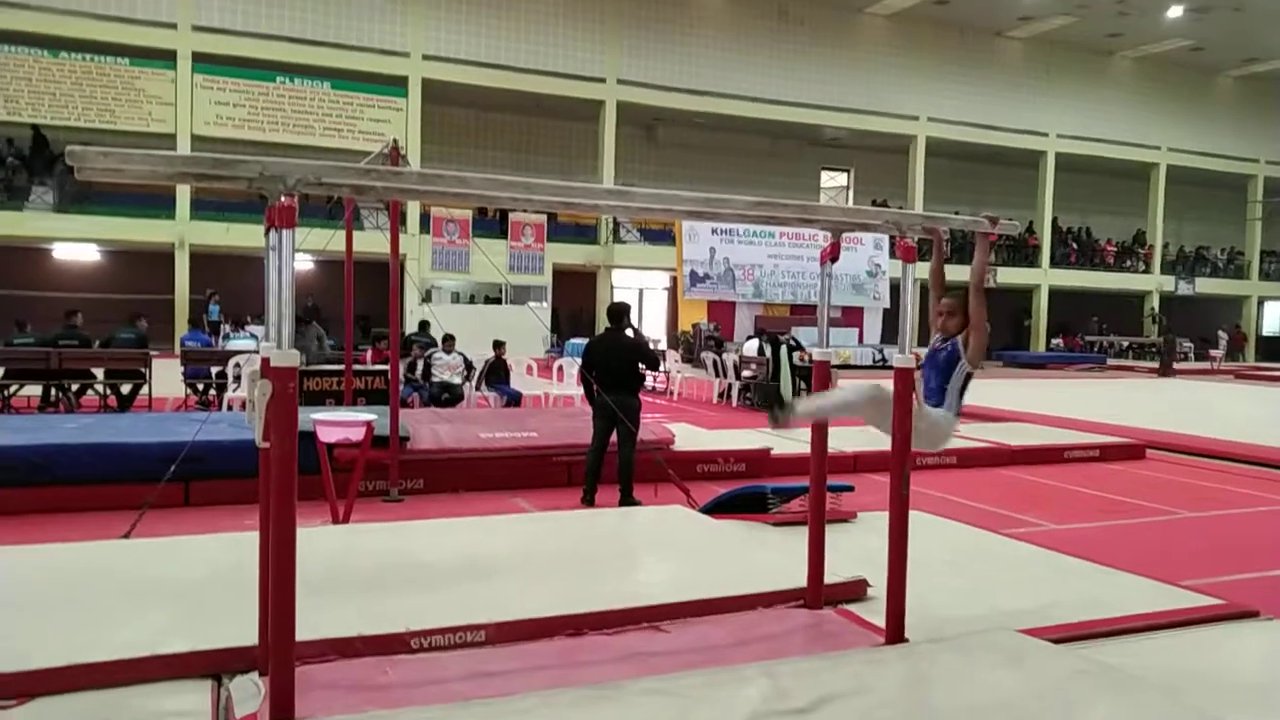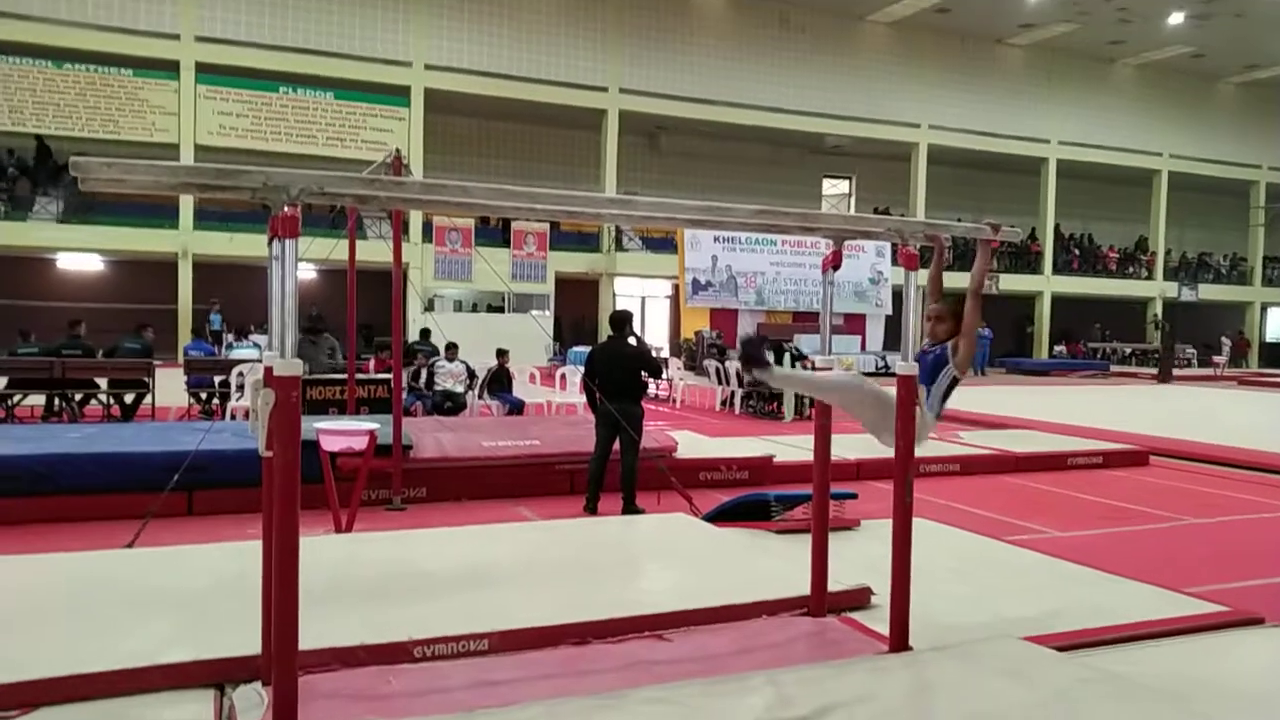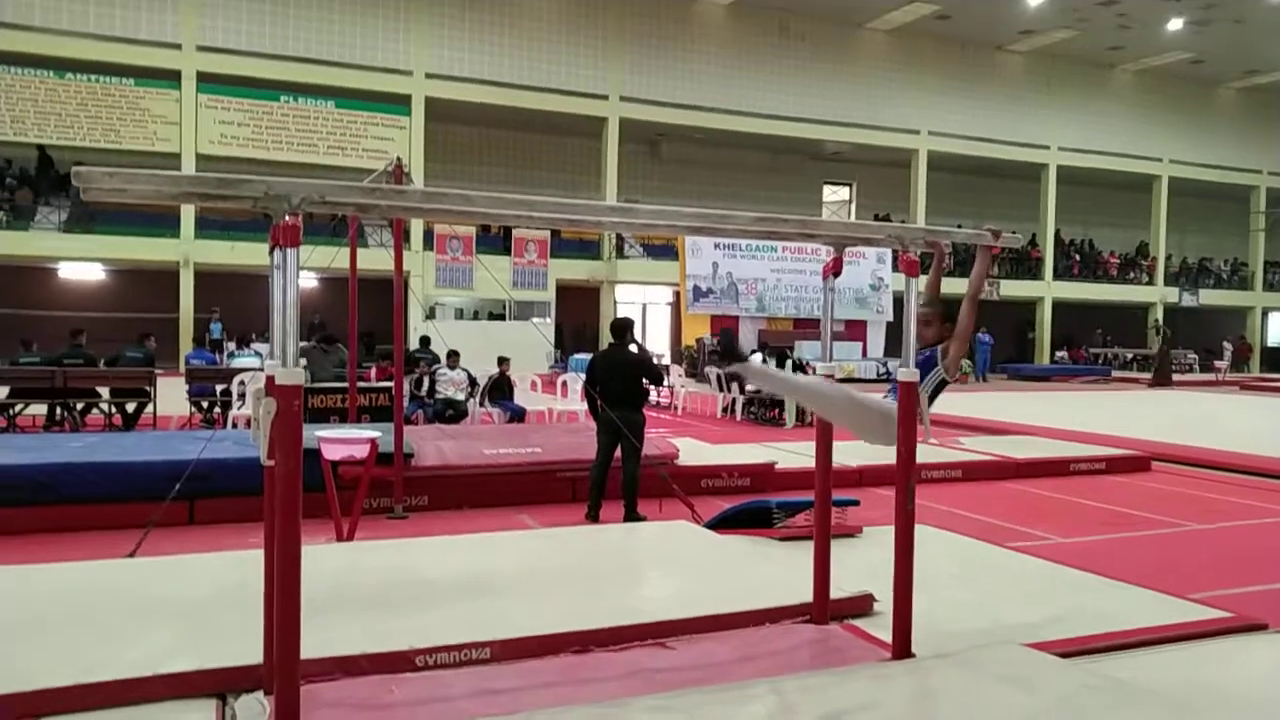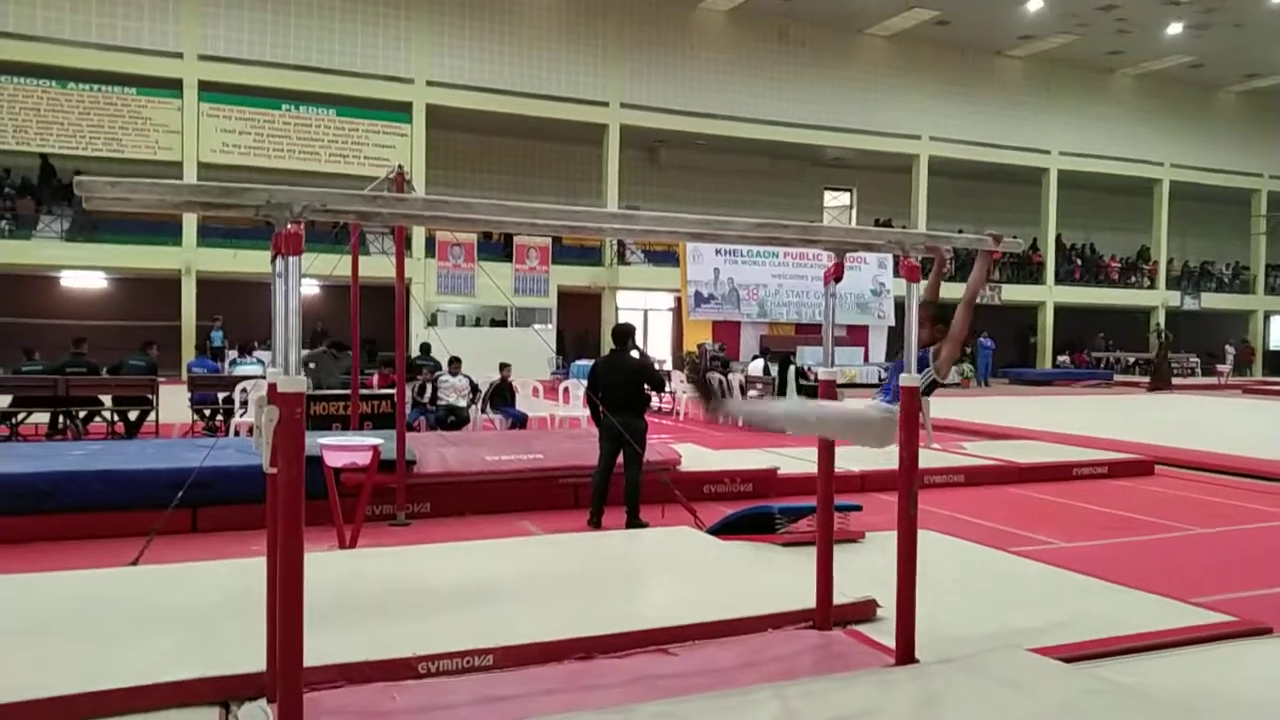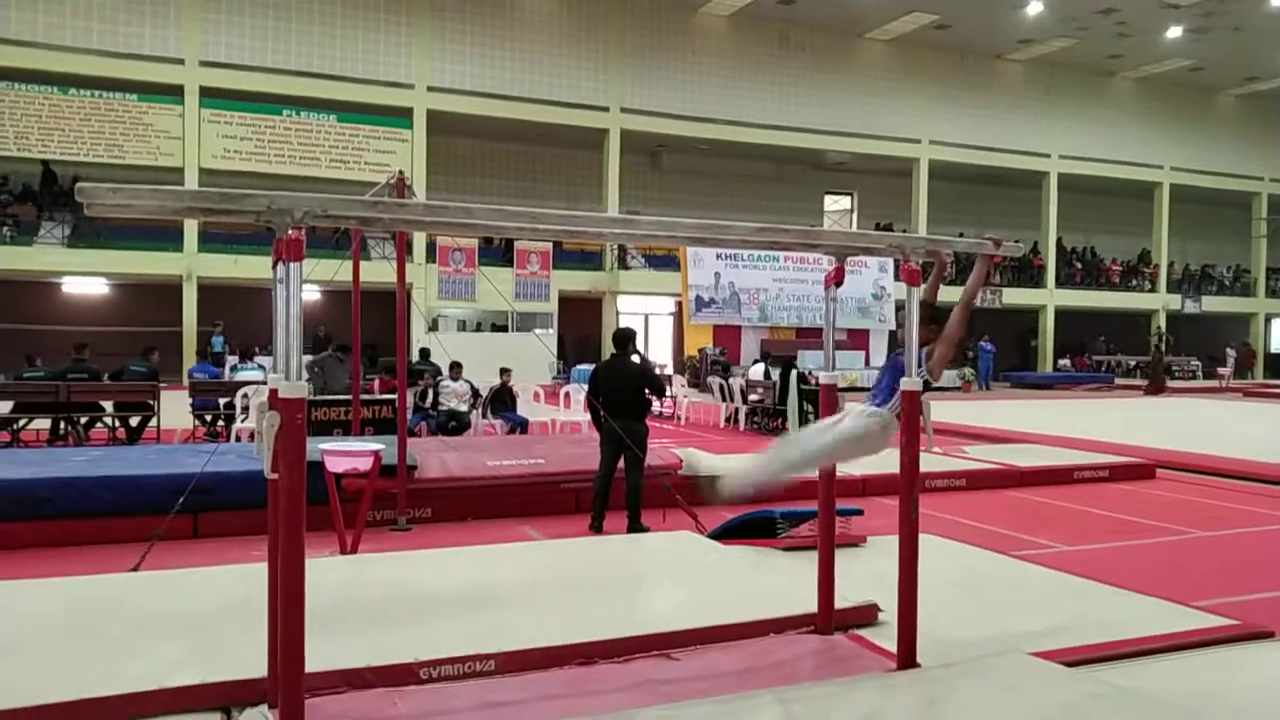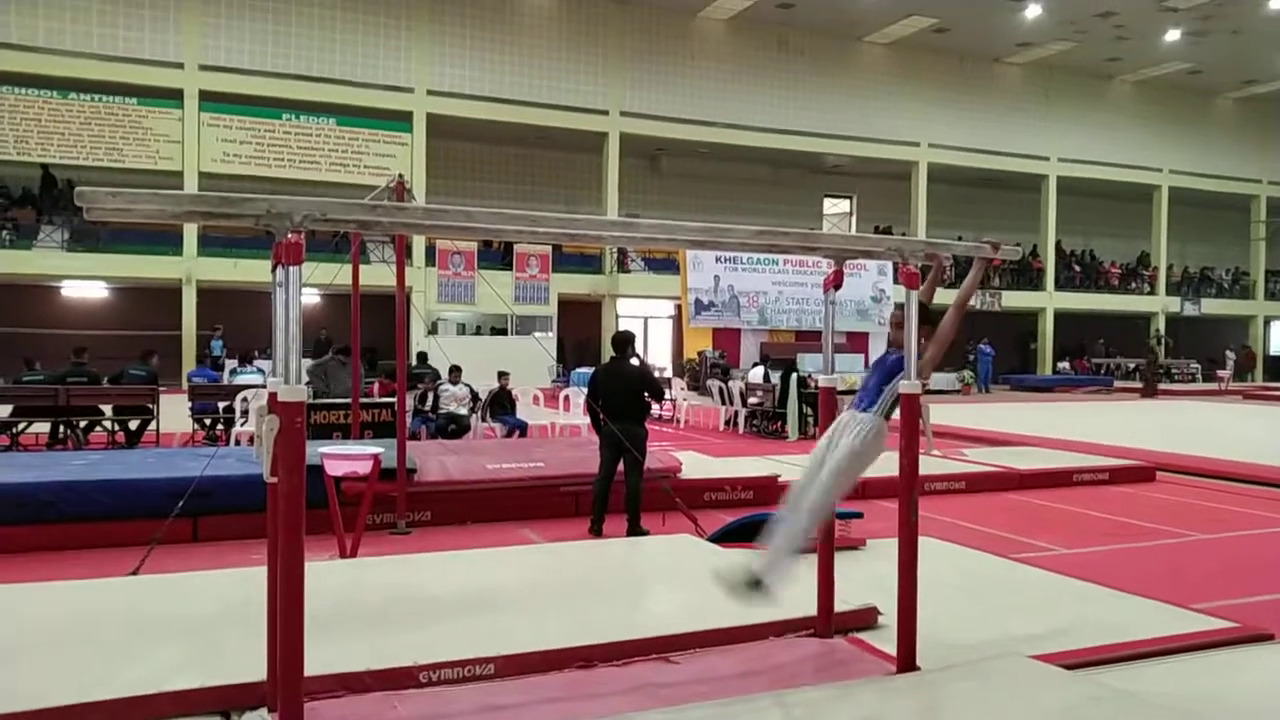
dt=0.1s
person 1, frame 1
left shoulder: (972, 344)
right shoulder: (939, 340)
left elbow: (976, 288)
right elbow: (936, 286)
left wrist: (983, 243)
right wrist: (938, 248)
left hip: (935, 425)
right hip: (918, 418)
left knee: (869, 393)
left ankle: (791, 412)
person 1, frame 2
left shoulder: (961, 350)
right shoulder: (930, 346)
left elbow: (973, 293)
right elbow: (932, 295)
left wrist: (984, 249)
right wrist: (938, 253)
left hip: (913, 423)
right hip: (888, 414)
left knee: (850, 382)
left ankle: (765, 369)
person 1, frame 3
left shoulder: (950, 354)
right shoulder: (923, 349)
left elbow: (971, 298)
right elbow: (930, 300)
left wrist: (984, 255)
right wrist: (938, 259)
left hip: (894, 421)
right hip: (878, 418)
left knee: (831, 394)
left ankle: (745, 368)
person 1, frame 4
left shoulder: (942, 355)
right shoulder: (916, 348)
left elbow: (967, 300)
right elbow: (928, 299)
left wrist: (985, 258)
right wrist: (938, 263)
left hip: (886, 420)
right hip: (870, 412)
left knee: (812, 419)
right knee: (801, 414)
left ankle: (723, 407)
person 1, frame 5
left shoulder: (935, 357)
right shoulder: (904, 351)
left elbow: (964, 305)
right elbow: (926, 306)
left wrist: (983, 264)
right wrist: (938, 269)
left hip: (877, 425)
right hip: (859, 413)
left knee: (805, 454)
right knee: (794, 446)
left ankle: (725, 483)
right ankle: (720, 475)
person 1, frame 6
left shoulder: (925, 356)
right shoulder: (892, 353)
left elbow: (957, 308)
right elbow: (918, 310)
left wrist: (978, 269)
right wrist: (936, 272)
left hip: (869, 430)
right hip: (850, 423)
left knee: (818, 498)
right knee: (800, 494)
left ankle: (766, 573)
right ankle: (765, 568)
person 2, frame 1
left shoulder: (594, 343)
right shoulder: (633, 343)
left elbow: (585, 374)
right elbow: (655, 364)
left wrist: (592, 400)
right wrist: (643, 341)
left hip: (603, 400)
right hip: (627, 401)
left knee: (597, 446)
right knee: (626, 448)
left ankle: (588, 494)
right ankle: (626, 496)
person 2, frame 2
left shoulder: (597, 351)
right shoulder: (636, 351)
left elbow: (588, 382)
right elbow: (657, 372)
left wrist: (595, 408)
right wrist: (645, 348)
left hip: (606, 408)
right hip: (630, 409)
left knee: (599, 454)
right knee: (629, 457)
left ankle: (591, 502)
right ankle: (628, 504)
person 2, frame 3
left shoulder: (598, 358)
right shoulder: (637, 359)
left elbow: (589, 390)
right elbow: (658, 379)
left wrist: (597, 415)
right wrist: (646, 355)
left hip: (607, 415)
right hip: (631, 416)
left knee: (601, 462)
right knee: (630, 464)
left ankle: (593, 510)
right ankle: (630, 512)
person 2, frame 4
left shoulder: (600, 365)
right shoulder: (639, 365)
left elbow: (591, 396)
right elbow: (660, 386)
left wrist: (599, 421)
right wrist: (647, 361)
left hip: (609, 421)
right hip: (633, 422)
left knee: (603, 468)
right knee: (632, 470)
left ankle: (595, 516)
right ankle: (632, 518)
person 2, frame 5
left shoulder: (600, 369)
right shoulder: (639, 369)
left elbow: (592, 400)
right elbow: (661, 391)
left wrist: (600, 426)
left hip: (610, 426)
right hip: (634, 427)
left knee: (604, 472)
right knee: (634, 475)
left ankle: (596, 520)
right ankle: (634, 523)
person 2, frame 6
left shoulder: (600, 372)
right shoulder: (639, 372)
left elbow: (591, 403)
right elbow: (659, 395)
left wrist: (599, 429)
left hip: (609, 429)
right hip: (633, 430)
left knee: (603, 476)
right knee: (633, 478)
left ankle: (596, 524)
right ankle: (633, 526)
